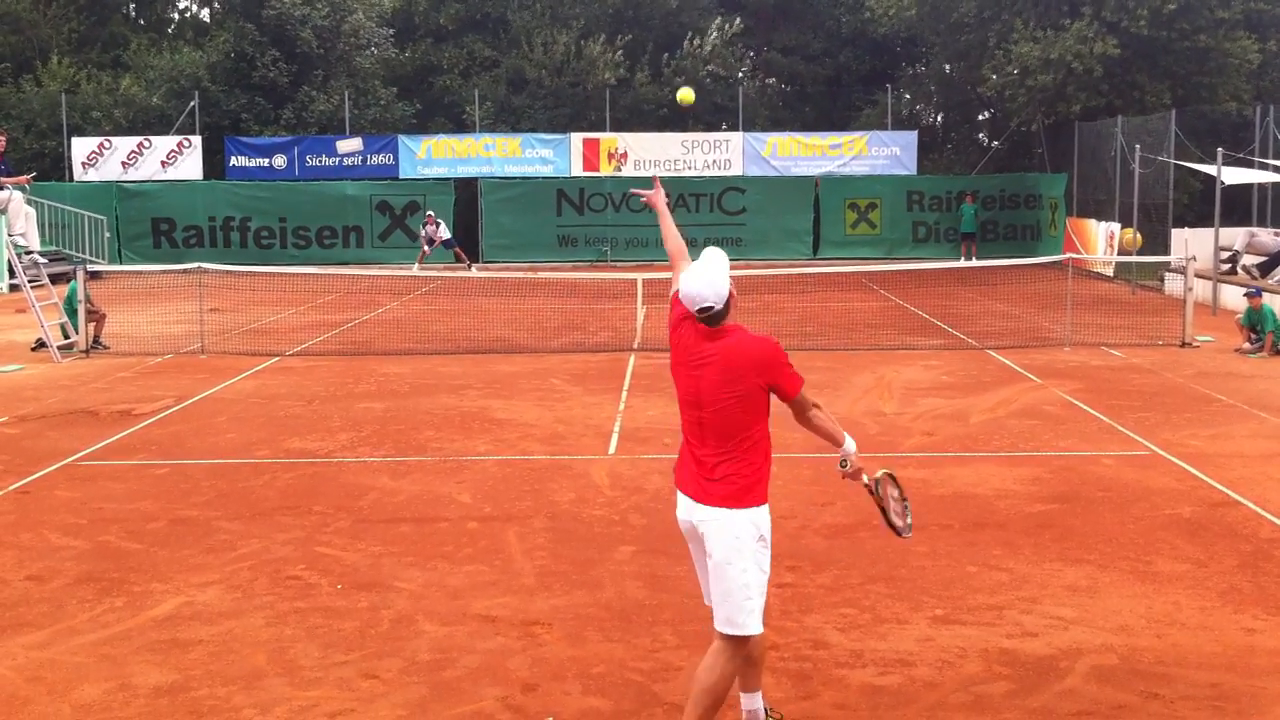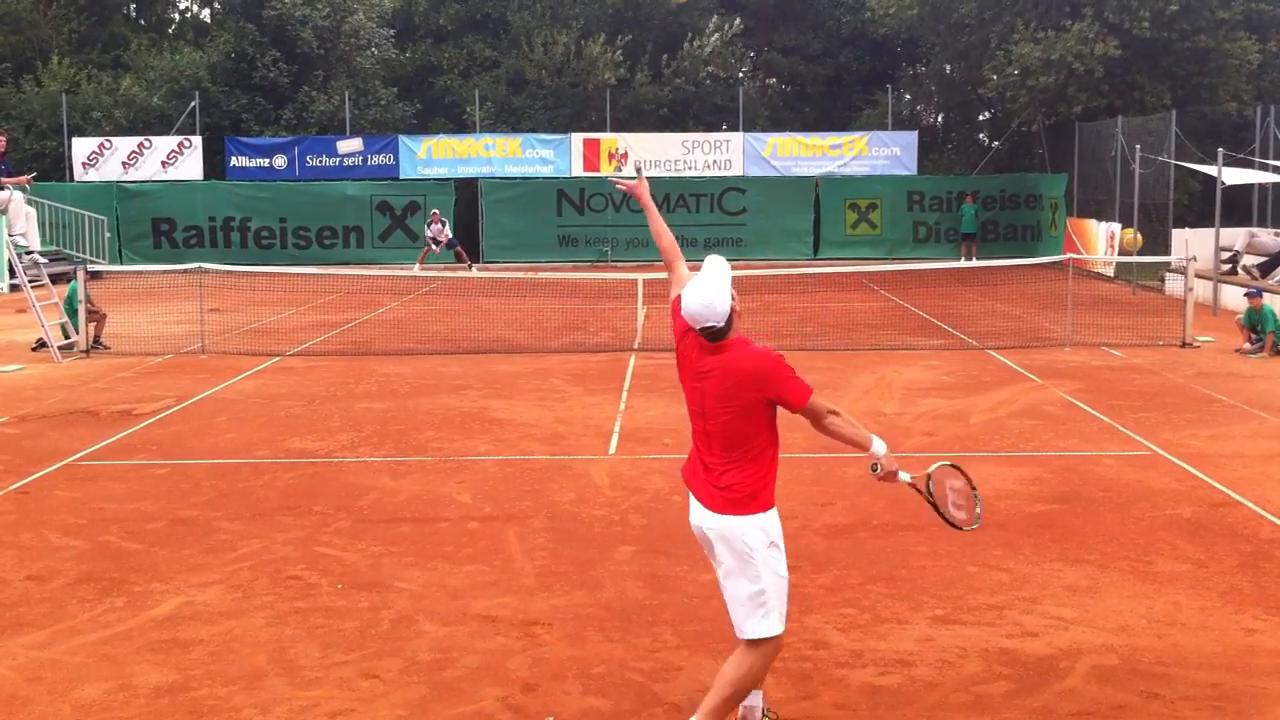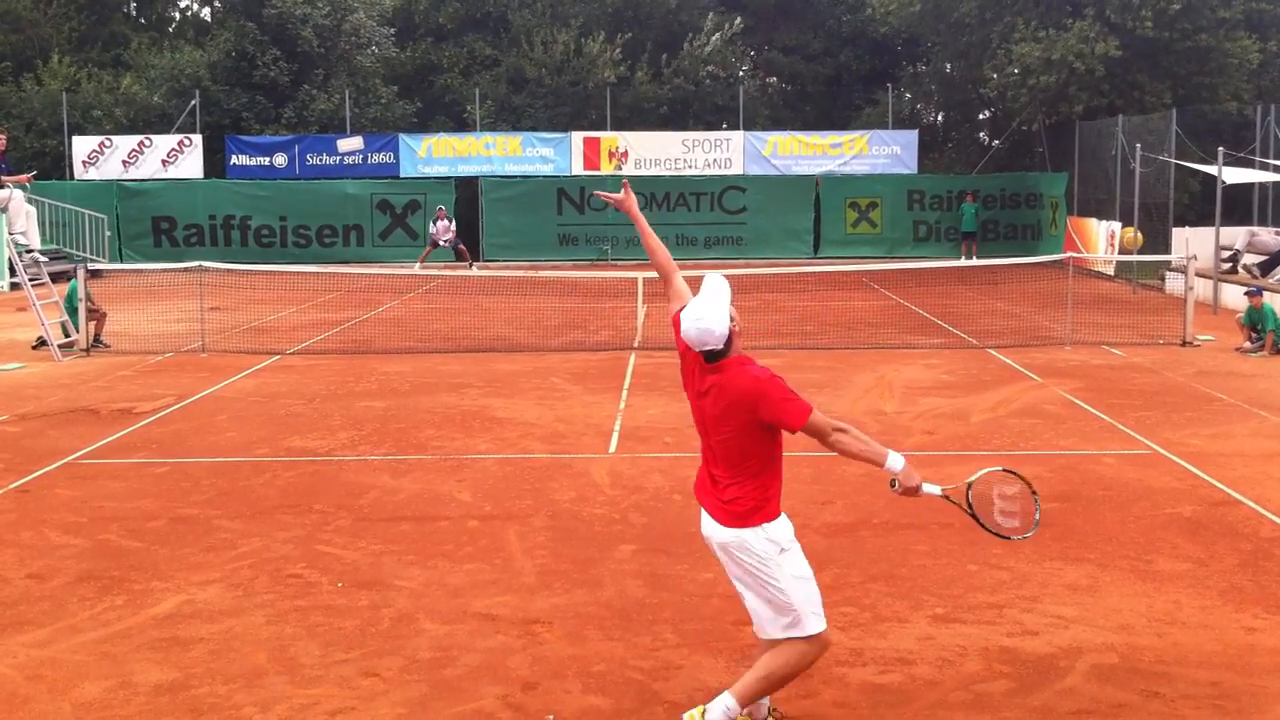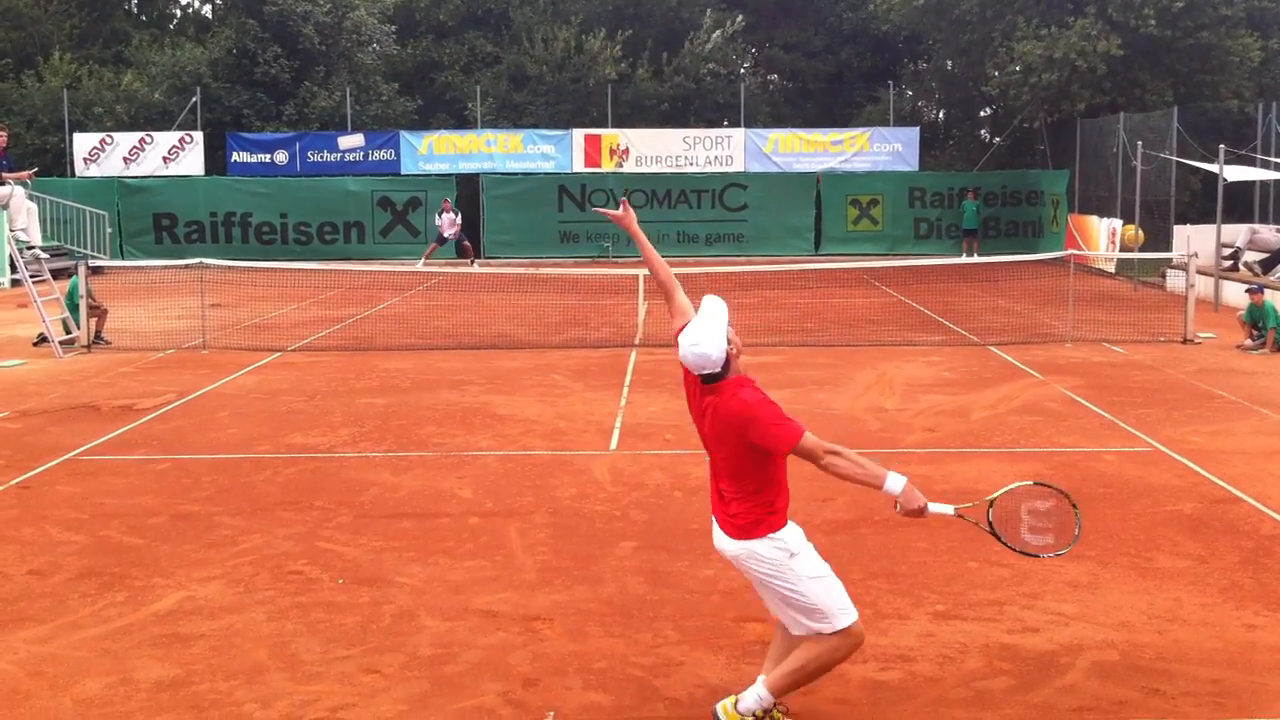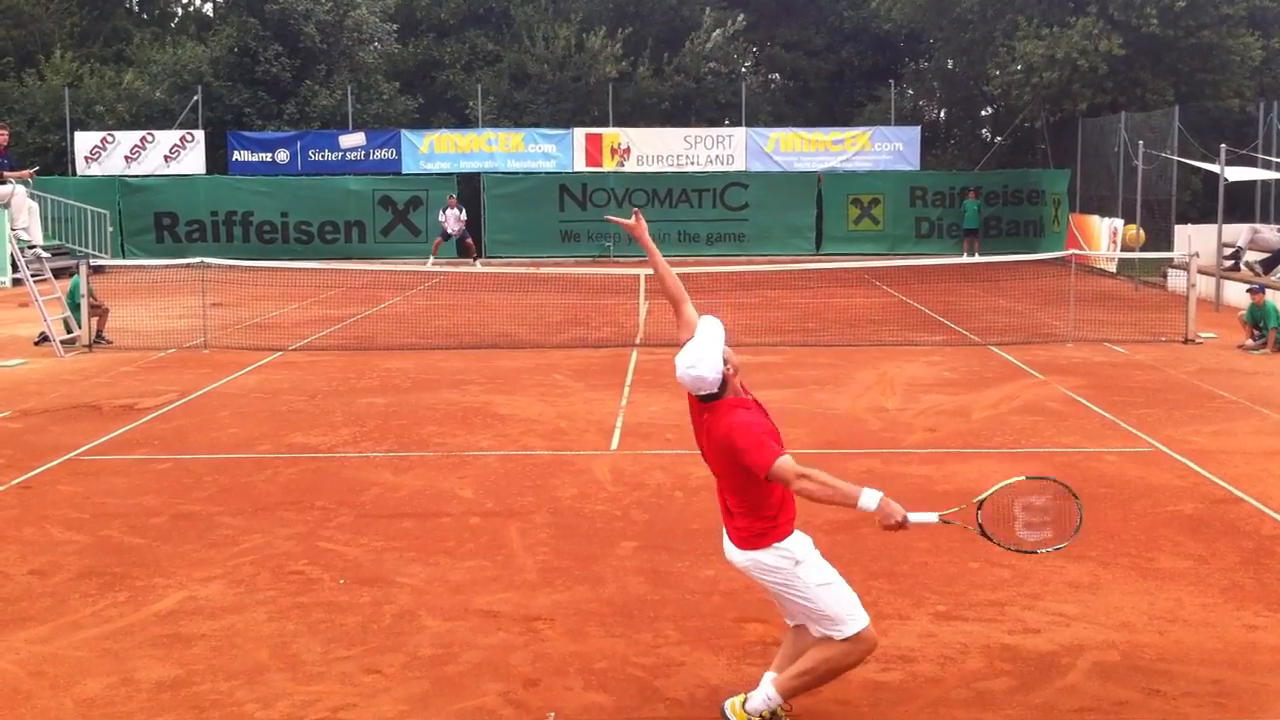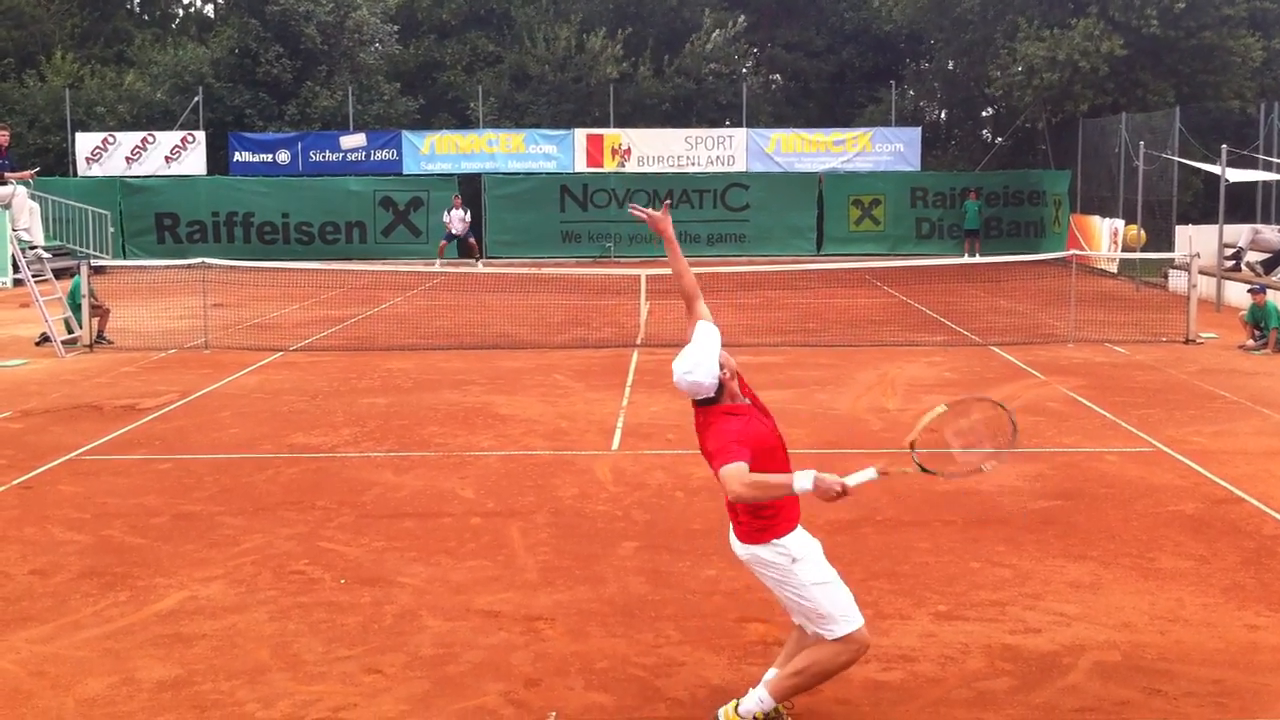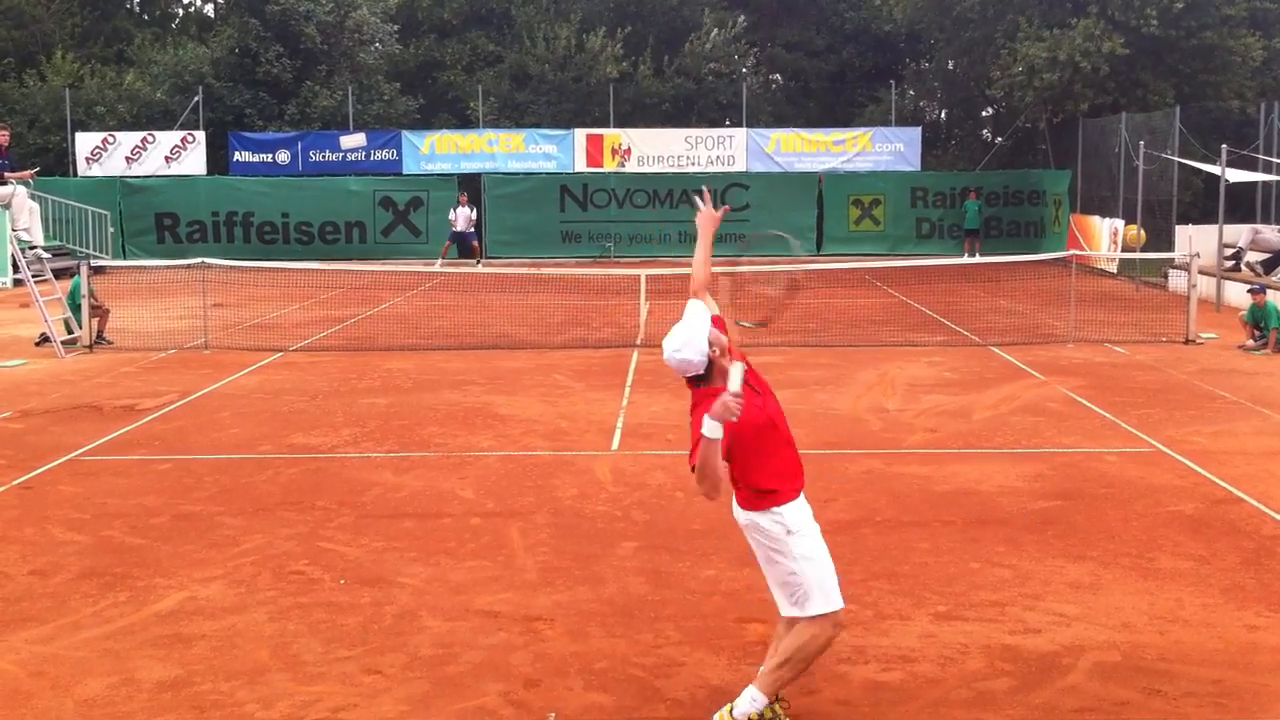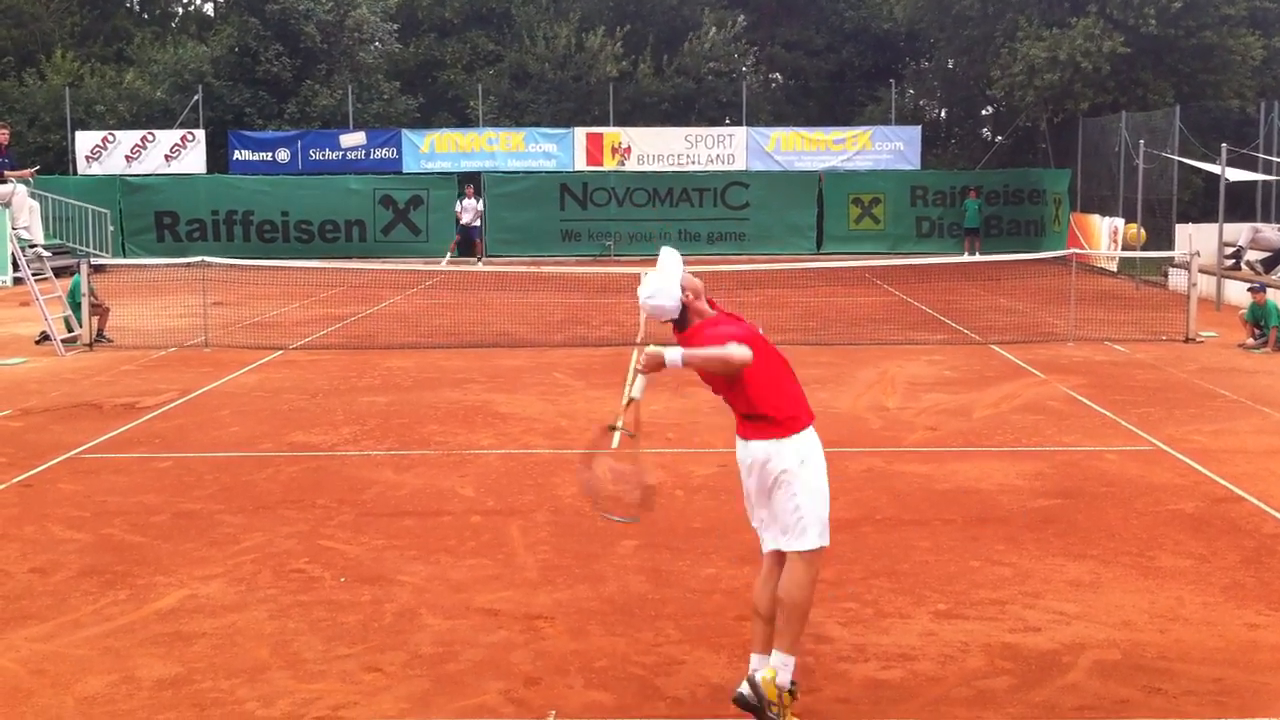
dt=0.1s
person 1, frame 1
left shoulder: (681, 330)
right shoulder: (760, 351)
left elbow: (680, 260)
right elbow: (807, 408)
left wrist: (662, 208)
right wrist: (848, 447)
left hip: (691, 503)
right hip: (735, 512)
left knee: (748, 621)
right knee: (735, 638)
person 1, frame 2
left shoulder: (686, 338)
right shoulder: (762, 365)
left elbow: (674, 263)
right elbow: (823, 416)
left wrist: (646, 202)
right wrist: (877, 448)
left hip: (703, 506)
right hip: (744, 518)
left knee: (757, 622)
right knee: (761, 642)
person 1, frame 3
left shoulder: (691, 354)
right shoulder: (755, 383)
left elbow: (670, 276)
right elbow: (830, 430)
left wrist: (634, 215)
right wrist: (894, 462)
left hip: (716, 516)
right hip: (753, 529)
left knee: (781, 623)
right knee: (806, 643)
person 1, frame 4
left shoulder: (693, 369)
right shoulder: (747, 406)
left elbow: (673, 292)
right elbow: (823, 455)
left wrist: (634, 231)
right wrist: (895, 484)
left hip: (731, 527)
right hip: (763, 538)
left knee: (800, 623)
right knee: (844, 635)
person 1, frame 5
left shoulder: (705, 387)
right shoulder: (735, 424)
left elbow: (681, 304)
right elbow: (796, 478)
left wrist: (646, 241)
right wrist: (871, 500)
left hip: (754, 538)
right hip: (770, 548)
left knee: (812, 625)
right knee: (858, 639)
person 1, frame 6
left shoulder: (705, 382)
right shoulder: (730, 429)
left elbow: (696, 300)
right elbow: (737, 488)
left wrist: (668, 238)
right wrist: (805, 482)
left hip: (770, 534)
right hip: (773, 542)
left knee: (817, 623)
right knee: (848, 642)
person 1, frame 7
right shoulder: (712, 410)
left elbow: (699, 286)
right elbow: (710, 488)
left wrist: (705, 228)
right wrist: (714, 429)
left hip: (769, 509)
right hip: (776, 515)
left knee: (803, 615)
right knee: (823, 624)
person 1, frame 8
left shoulder: (695, 324)
right shoulder: (710, 335)
right elbow: (737, 356)
left hip: (758, 444)
right hip: (787, 446)
left knee: (777, 557)
right knee: (802, 559)
left ankle: (761, 675)
right ankle: (774, 680)
